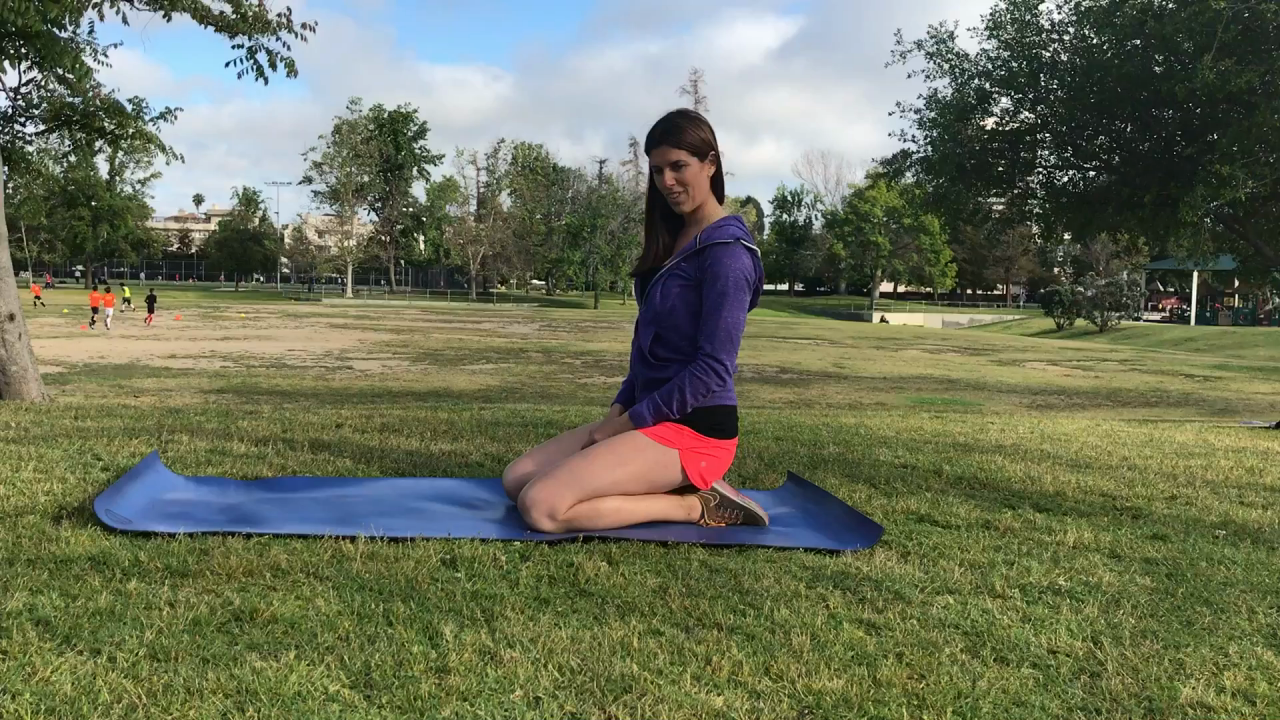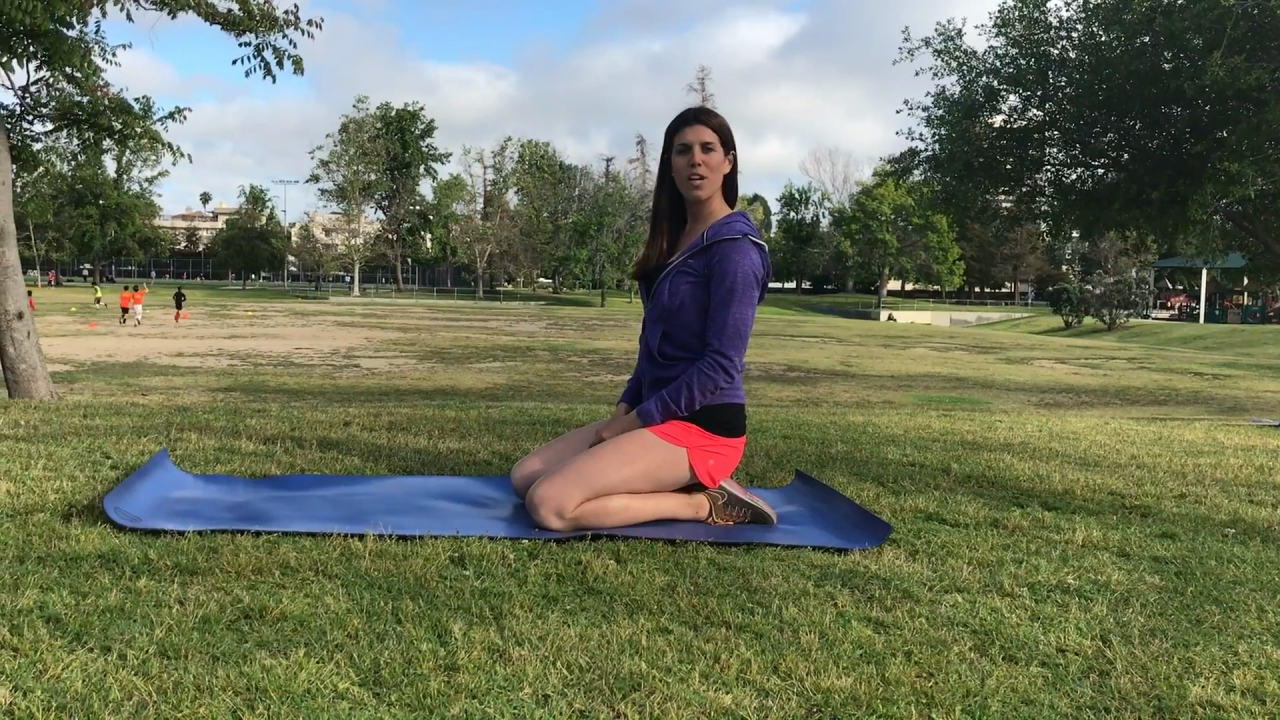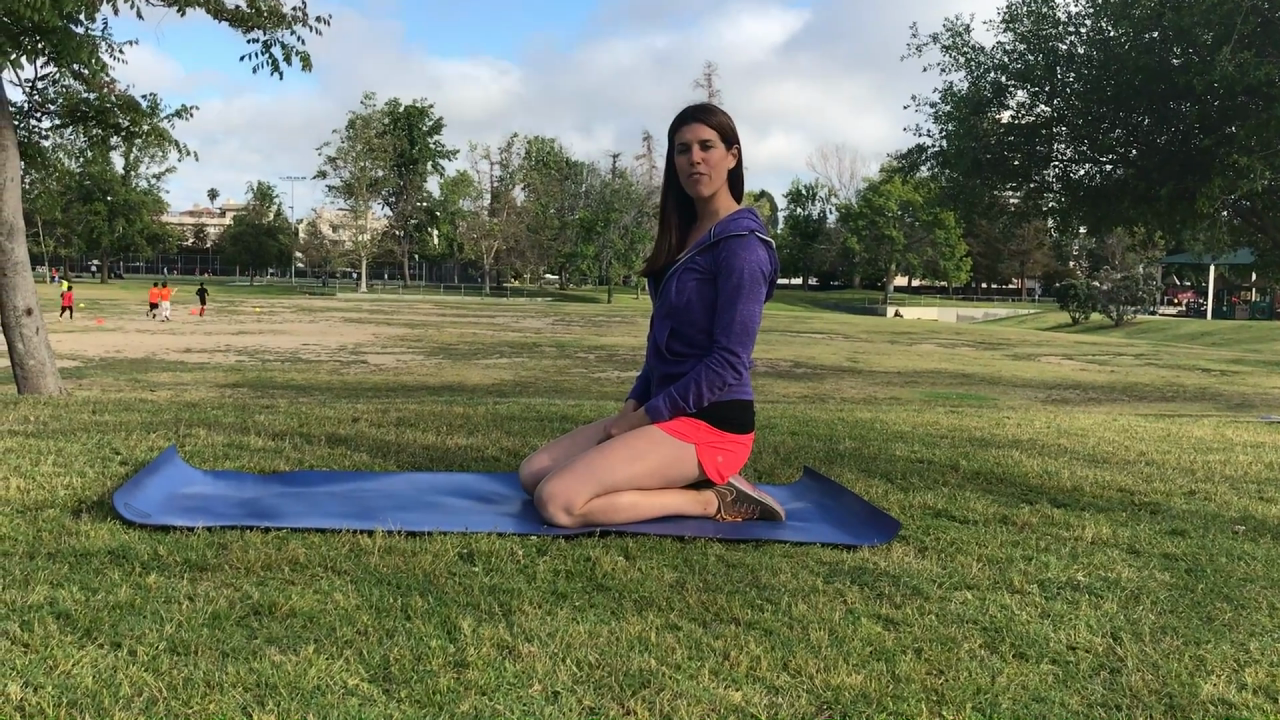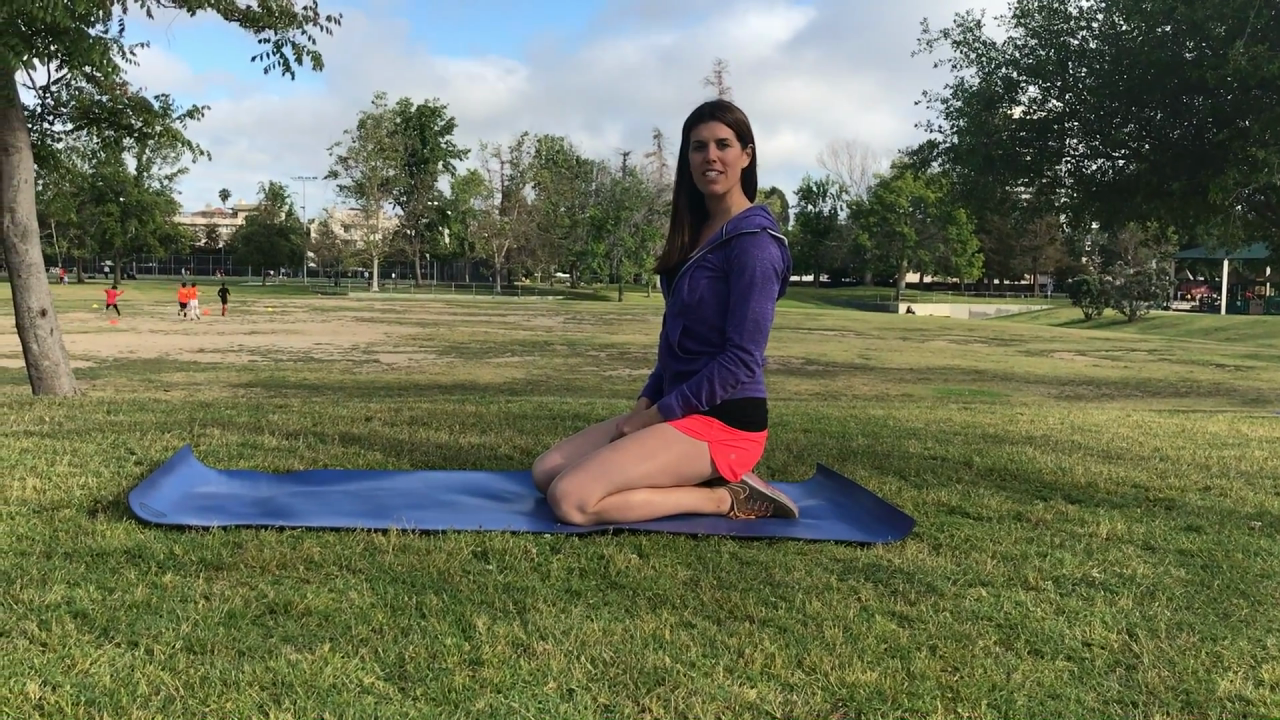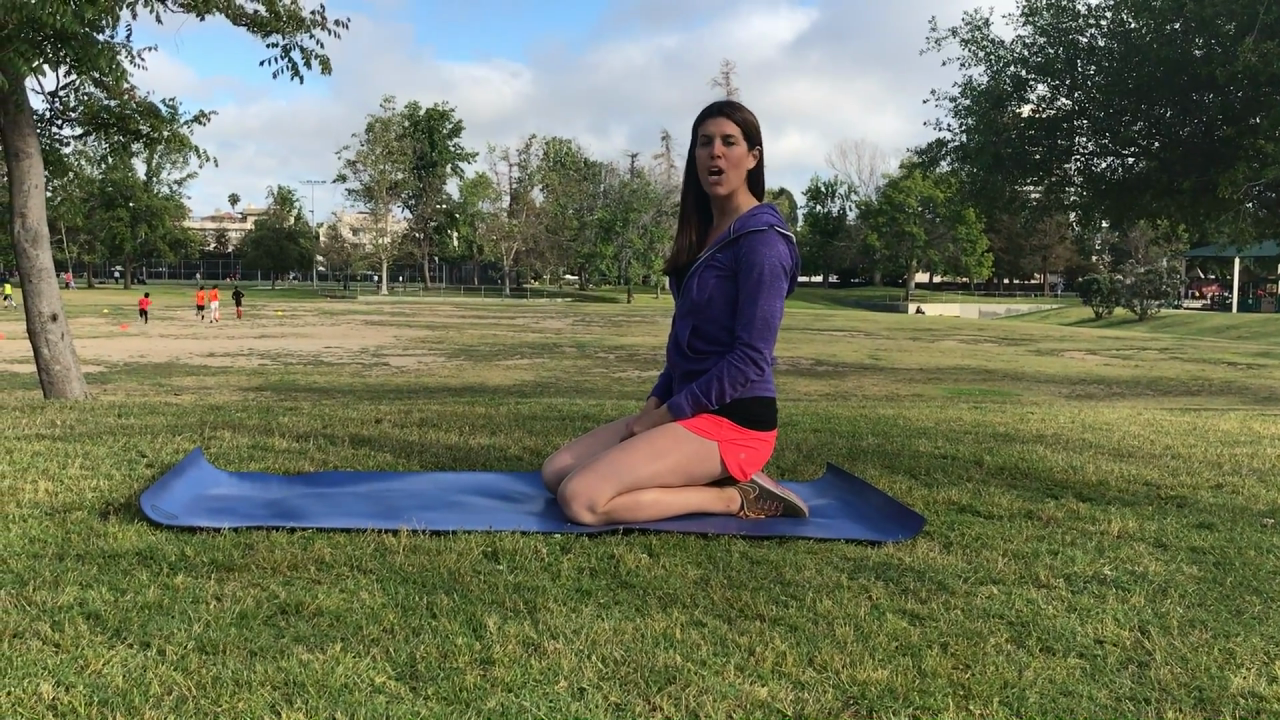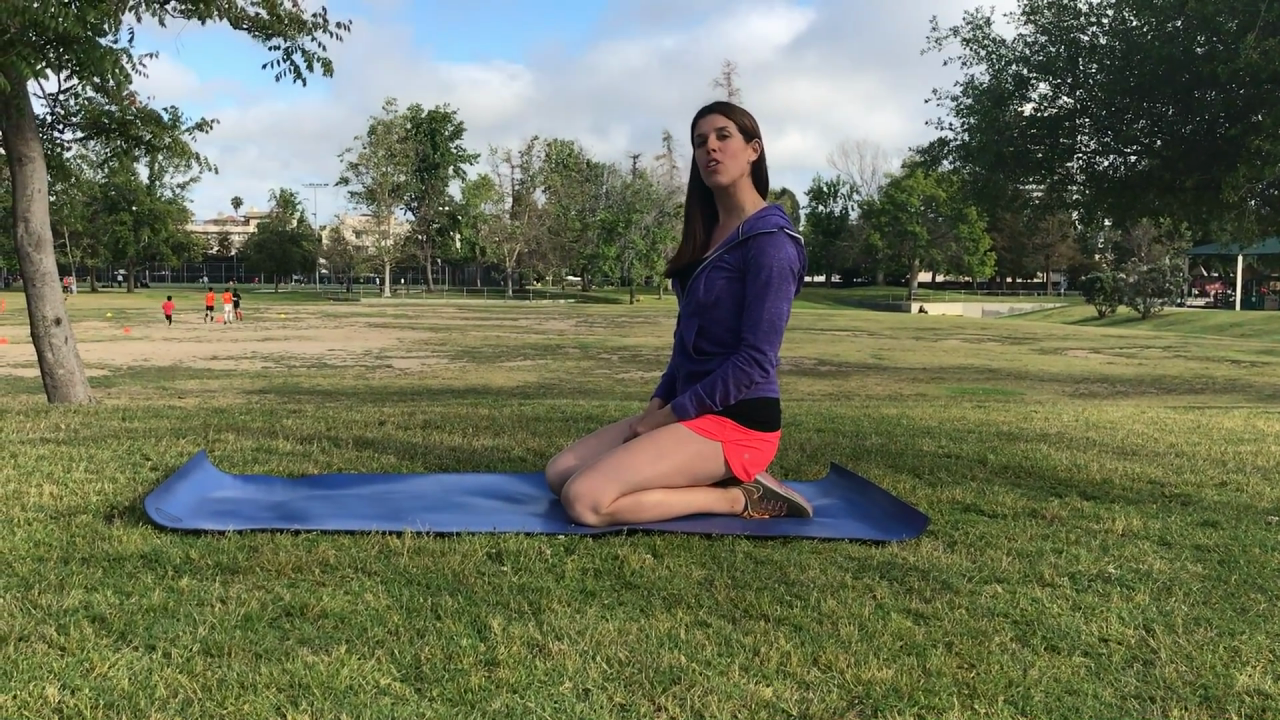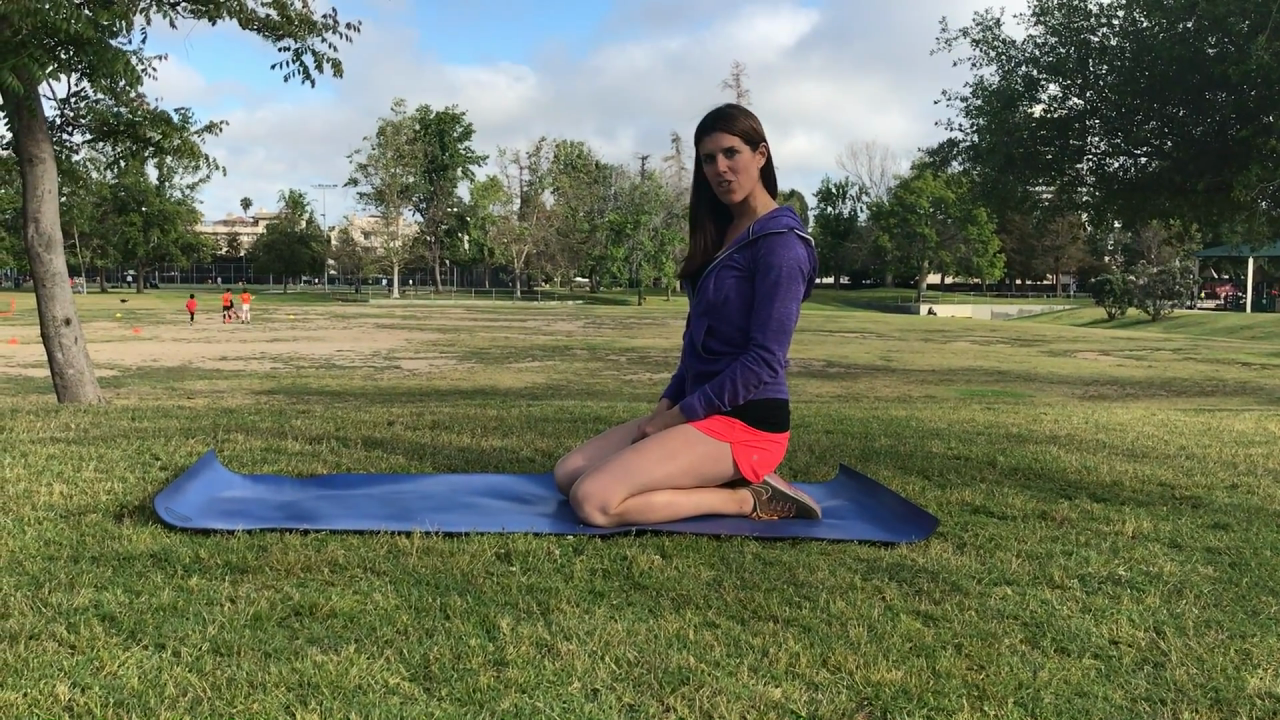
dt=0.7s
person 1, frame 1
left shoulder: (727, 252)
right shoulder: (671, 240)
left elbow: (713, 369)
left wrist: (628, 423)
right wrist: (618, 409)
left hip: (694, 426)
right hip: (650, 413)
left knee: (541, 506)
right knee: (516, 478)
left ankle: (696, 505)
right ankle: (681, 487)
person 1, frame 2
left shoulder: (733, 247)
right shoulder: (674, 238)
left elbow: (720, 365)
left wrist: (634, 420)
right wrist: (623, 408)
left hip: (702, 425)
right hip: (659, 411)
left knee: (548, 504)
right knee: (524, 476)
left ankle: (703, 503)
right ankle: (688, 485)
person 1, frame 3
left shoulder: (741, 243)
right shoulder: (683, 234)
left elbow: (728, 362)
left wrist: (643, 417)
right wrist: (632, 405)
left hip: (710, 421)
right hip: (667, 408)
left knee: (557, 500)
right knee: (532, 472)
left ankle: (712, 499)
right ankle: (697, 481)
person 1, frame 4
left shoulder: (753, 242)
right shoulder: (696, 231)
left elbow: (741, 360)
left wrist: (655, 415)
right wrist: (645, 402)
left hip: (723, 420)
right hip: (680, 406)
left knee: (570, 499)
right knee: (546, 471)
left ankle: (726, 498)
right ankle: (708, 481)
person 1, frame 5
left shoulder: (761, 239)
right shoulder: (704, 232)
left elbow: (750, 359)
left wrist: (664, 415)
right wrist: (654, 403)
left hip: (733, 418)
right hip: (690, 406)
left knee: (580, 498)
right knee: (556, 471)
left ankle: (736, 497)
right ankle: (723, 481)
person 1, frame 6
left shoulder: (770, 241)
right shoulder: (708, 233)
left elbow: (756, 360)
left wrist: (668, 416)
right wrist: (656, 404)
left hip: (737, 420)
right hip: (693, 408)
left knee: (584, 500)
right knee: (559, 473)
left ankle: (739, 497)
right ankle: (725, 481)
person 1, frame 7
left shoulder: (779, 243)
right shoulder: (722, 235)
left elbow: (764, 360)
left wrist: (677, 415)
right wrist: (665, 405)
left hip: (746, 421)
right hip: (703, 410)
left knee: (592, 500)
right knee: (567, 474)
left ankle: (748, 498)
right ankle: (733, 482)
